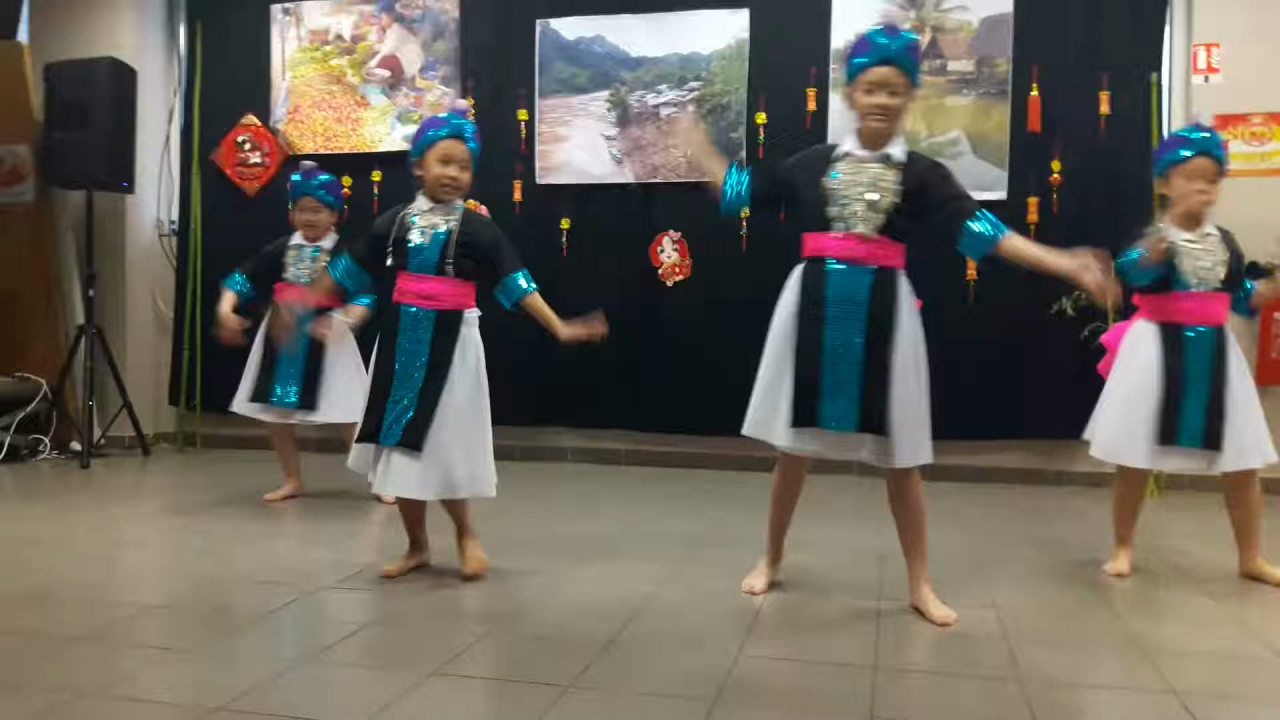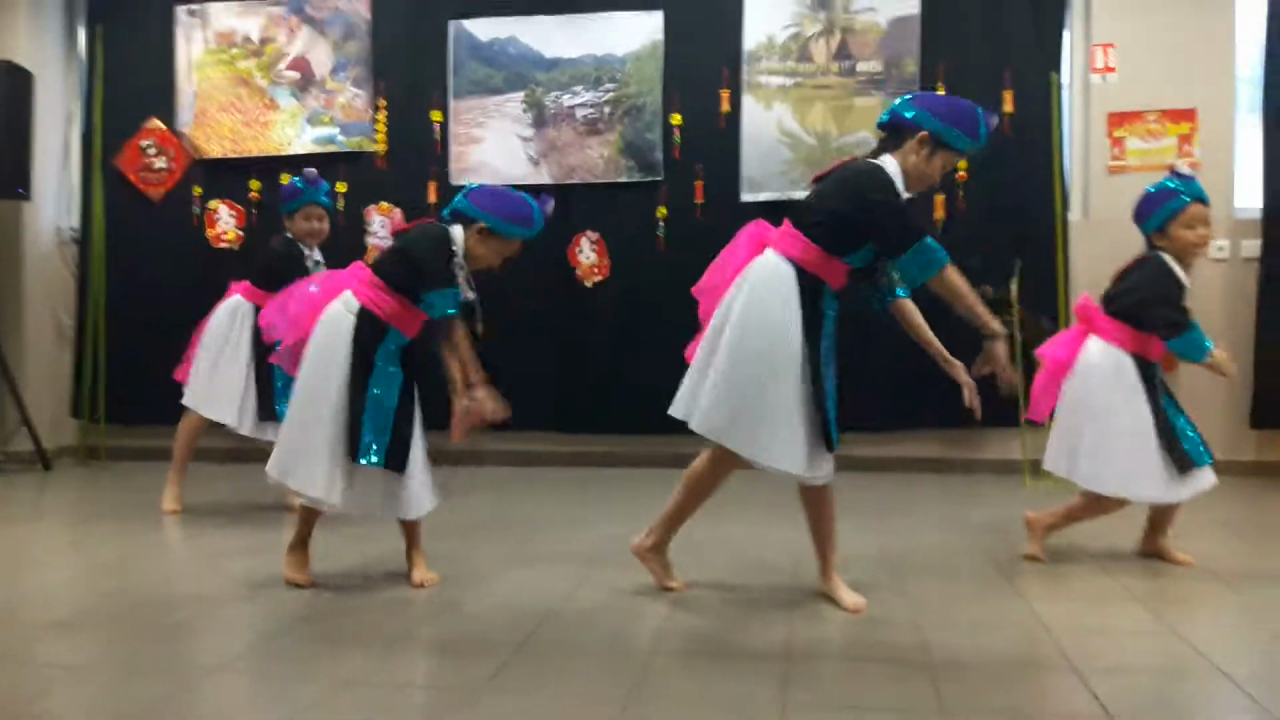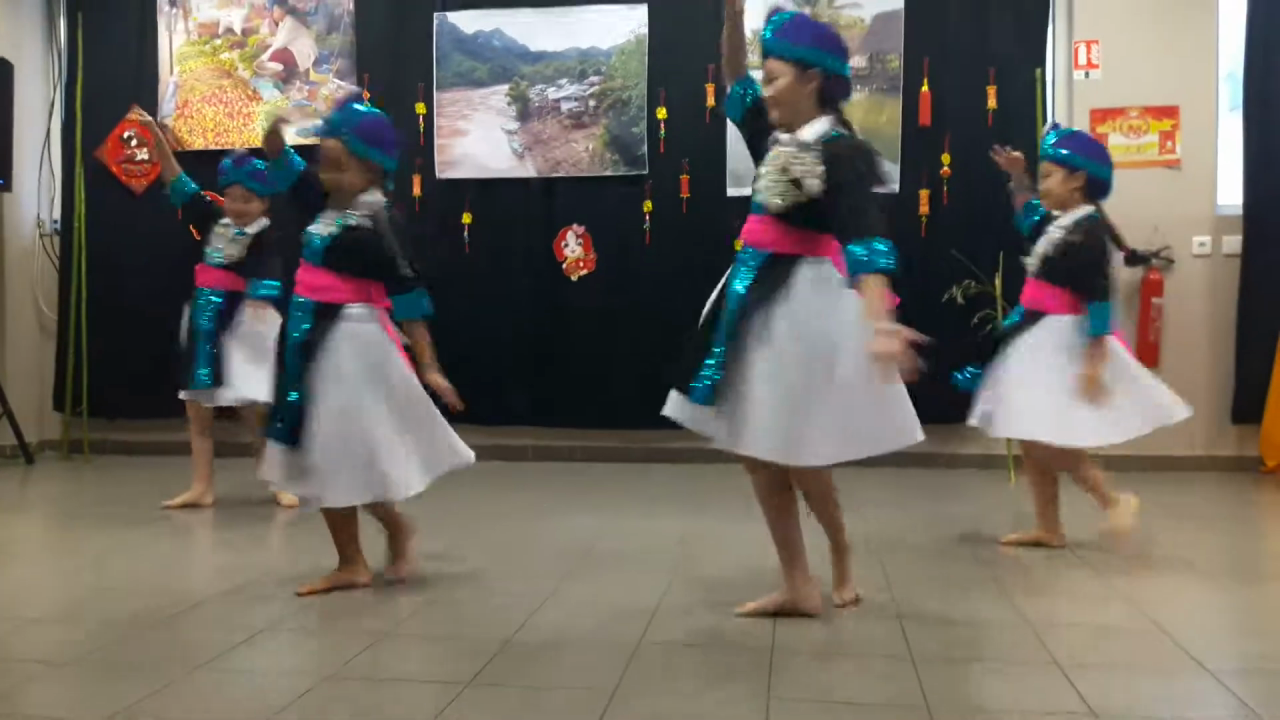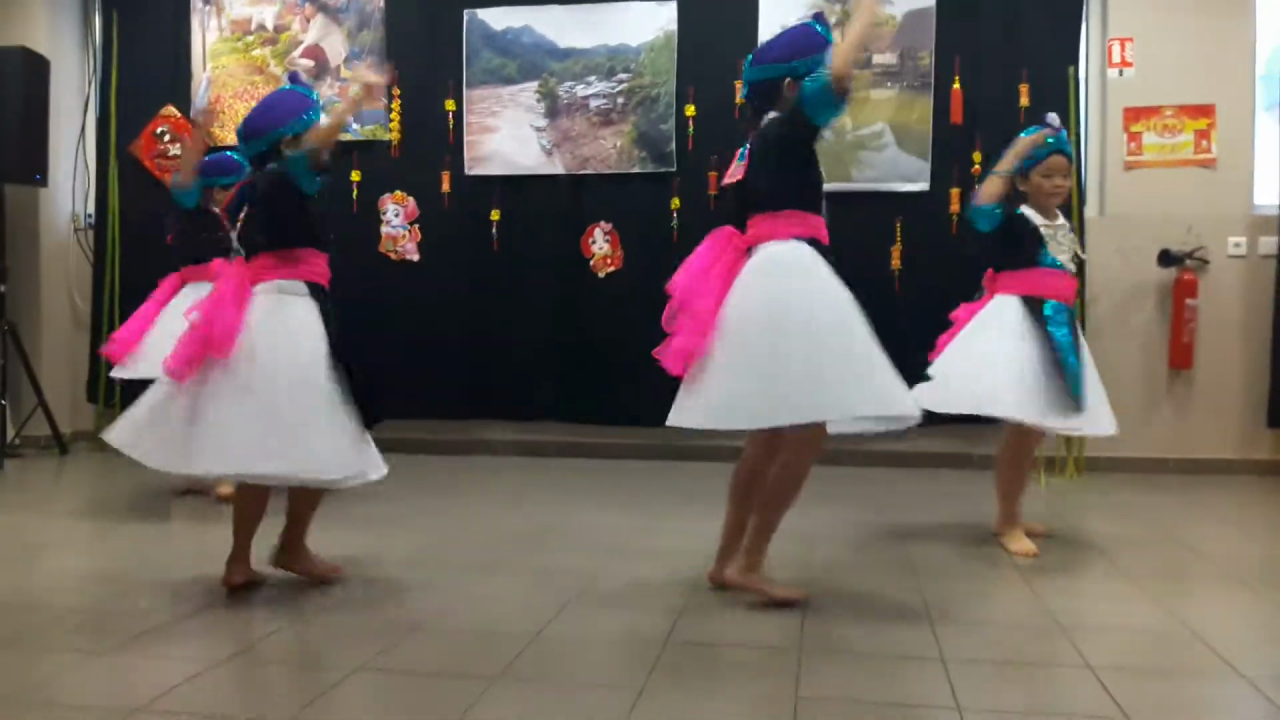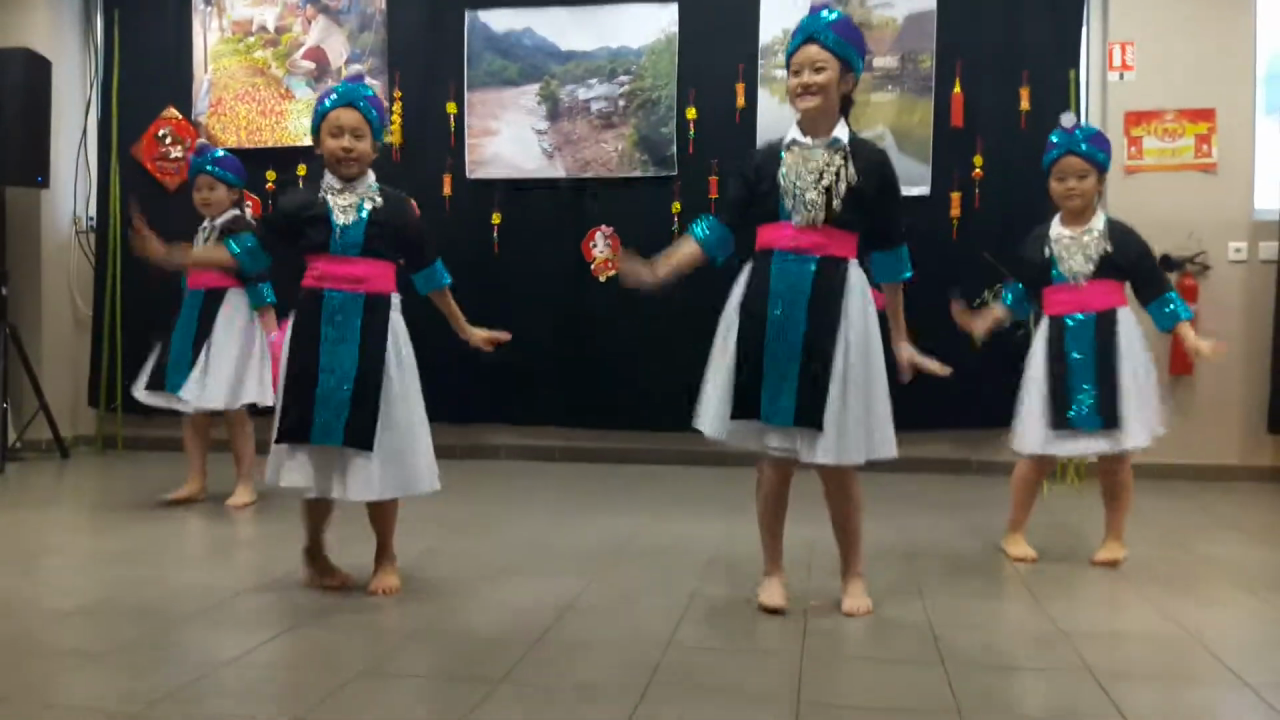
dt=0.7s
person 1, frame 1
left shoulder: (922, 174)
right shoulder: (813, 164)
left elbow: (979, 230)
right elbow: (741, 193)
left wrist: (1061, 262)
right wrist: (699, 147)
left hip: (883, 309)
right hip: (815, 303)
left knee: (896, 452)
right knee: (795, 446)
left ankle: (920, 585)
right ankle: (771, 558)
person 1, frame 2
left shoulder: (874, 191)
right shoulder: (870, 187)
left elbow: (892, 284)
right elbow: (932, 267)
left wrist: (943, 358)
right wrist: (994, 333)
left hip: (802, 311)
right hip: (776, 305)
left knee: (808, 447)
right knee: (738, 444)
left ankle: (828, 575)
right ankle: (654, 540)
person 1, frame 3
left shoulder: (848, 151)
right shoulder: (776, 139)
left elbow: (866, 243)
right elbow: (738, 78)
left wrist: (881, 323)
left hip: (802, 297)
right hip: (756, 290)
left knee: (790, 451)
right knee: (755, 447)
left ankle: (841, 566)
right ankle: (798, 585)
person 1, frame 4
left shoulder: (753, 152)
right shoulder: (789, 132)
left elbow: (728, 243)
right elbow: (839, 73)
left wrist: (693, 312)
left hip: (758, 283)
right hip: (789, 277)
left knee: (773, 434)
right knee: (805, 430)
left ankle: (729, 560)
right ankle: (747, 560)
person 1, frame 5
left shoulder: (870, 162)
right shoulder: (766, 159)
left elbow: (887, 257)
right elbow: (721, 230)
left wrist: (901, 341)
right wrist: (656, 272)
left hip: (833, 301)
right hip: (764, 298)
left knee: (833, 453)
right knee: (773, 445)
left ankle: (854, 575)
right ankle: (772, 571)
person 2, frame 1
left shoulder: (478, 228)
right shoulder: (397, 221)
left elbow: (514, 281)
right elbow: (353, 268)
left wrist: (559, 328)
left hip: (452, 338)
right hip: (403, 337)
left knee: (443, 442)
right knee: (401, 445)
left ankle: (465, 532)
right ankle: (416, 546)
person 2, frame 2
left shoulder: (457, 272)
right shoulder: (429, 242)
left elbow: (446, 330)
right elbow: (450, 319)
left wrist: (460, 396)
right wrist: (477, 385)
left hip: (393, 353)
right hip: (351, 337)
left knee: (397, 455)
right knee: (334, 445)
left ankle: (414, 552)
right ankle: (298, 546)
person 2, frame 3
left shoulder: (375, 225)
right shoulder: (331, 204)
left elbow: (408, 296)
right elbow: (292, 161)
left wrist: (432, 370)
right wrist: (276, 132)
left hip: (350, 336)
right hip: (311, 332)
left knee: (350, 449)
right knee: (317, 451)
left ankle: (397, 530)
right ankle: (351, 563)
person 2, frame 4
left shoulder: (268, 191)
right shoulder: (279, 182)
right elbow: (316, 147)
right wrist: (361, 95)
left hip: (263, 313)
right hip: (288, 312)
left knee: (263, 441)
right knee: (300, 440)
left ankle: (240, 560)
right ankle: (293, 548)
person 2, frame 5
left shoulder: (394, 206)
right shoulder: (301, 205)
left elbow: (428, 271)
left wrist: (466, 329)
left hip: (375, 328)
right hip: (316, 327)
left knee: (374, 443)
right knee: (317, 441)
left ankle: (386, 556)
right ankle: (314, 550)
person 3, frame 1
left shoulder: (1223, 239)
right shoulder: (1154, 236)
right elbow: (1133, 272)
right wrist: (1166, 223)
left hip: (1212, 354)
right hip: (1159, 352)
left knee: (1241, 462)
right knee: (1136, 458)
right ankle: (1123, 546)
person 3, frame 2
left shoulder: (1162, 273)
right shoulder: (1158, 276)
right elbow: (1179, 333)
left wrist: (1202, 355)
right wrist: (1215, 358)
left hip: (1130, 373)
right hip: (1111, 375)
left knee: (1181, 463)
right knee: (1122, 481)
left ankle: (1154, 539)
right ankle: (1044, 521)
person 3, frame 3
left shoulder: (1085, 235)
right shoulder: (1057, 225)
left elbow: (1096, 301)
right elbow: (1030, 218)
left wrist: (1096, 361)
right wrist: (1018, 179)
left hip: (1067, 340)
right hip: (1041, 337)
left knee: (1044, 436)
right knee: (1032, 437)
left ankle: (1114, 499)
right ankle: (1047, 524)
person 3, frame 4
left shoulder: (1066, 232)
right shoulder: (1012, 225)
right elbow: (983, 209)
right wrist: (1012, 157)
left hip: (1053, 330)
right hip: (1014, 328)
left knee: (1030, 430)
right knee: (1025, 428)
left ankle: (1010, 516)
right ankle: (1007, 523)
person 3, frame 5
left shoulder: (1122, 237)
right shoulder: (1038, 240)
left elbow: (1155, 290)
right elbow: (1021, 293)
left wrist: (1190, 338)
right wrist: (985, 321)
left hip: (1111, 345)
right hip: (1057, 346)
left knee: (1114, 449)
right knee: (1039, 448)
left ankle: (1114, 538)
right ankle: (1014, 533)
person 4, frame 1
left shoulder: (342, 254)
right shoulder: (279, 250)
left elbow: (362, 298)
right elbow: (243, 279)
left wrist: (342, 322)
right wrist: (225, 310)
left hip: (329, 335)
right hip: (282, 333)
left knee: (348, 413)
right knee: (275, 413)
right ankle: (293, 480)
person 4, frame 2
left shoulder: (313, 259)
right shoulder: (282, 252)
right hip: (243, 328)
left knee: (289, 411)
right knee: (205, 407)
right ankle: (173, 484)
person 4, frame 3
left shoulder: (267, 238)
right shoulder: (213, 224)
left elbow: (265, 283)
right elbow: (180, 187)
left wrist: (260, 326)
right wrist: (160, 146)
left hip: (241, 319)
right hip: (207, 316)
left knee: (253, 406)
right knee: (198, 405)
right ankle: (201, 487)
person 4, frame 4
left shoulder: (220, 225)
right shoulder: (197, 219)
right elbow: (183, 186)
right wrist: (195, 136)
right hip: (201, 307)
left ankle: (191, 474)
right ankle: (213, 476)
person 4, frame 5
left shoulder: (240, 231)
right shoulder: (204, 230)
left elbow: (258, 282)
left wrist: (270, 331)
left hip: (228, 320)
right hip: (198, 319)
left knee: (231, 406)
right knee: (191, 404)
left ankle: (247, 484)
right ankle: (196, 481)
